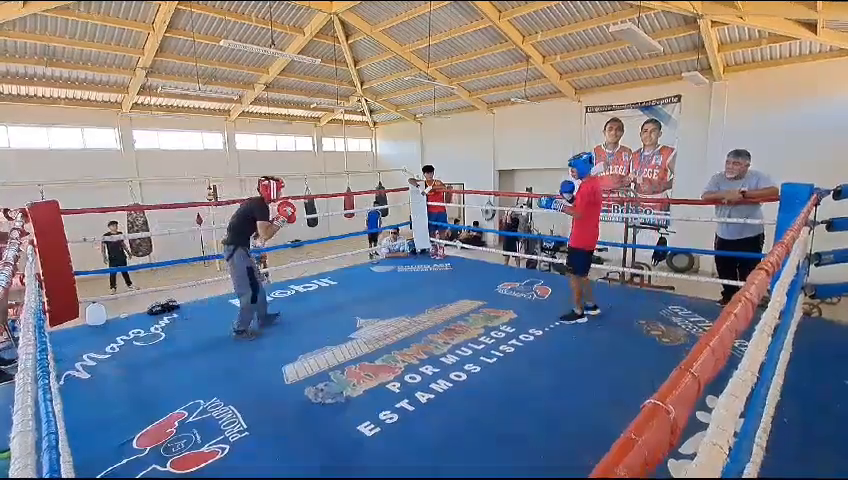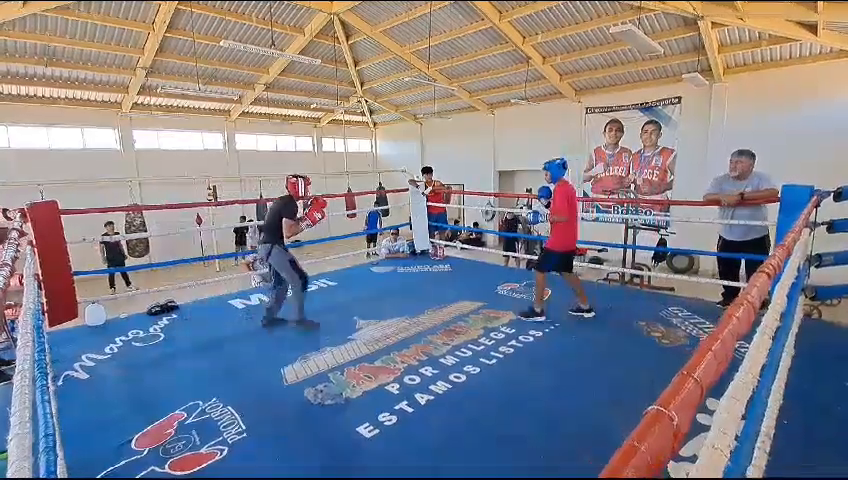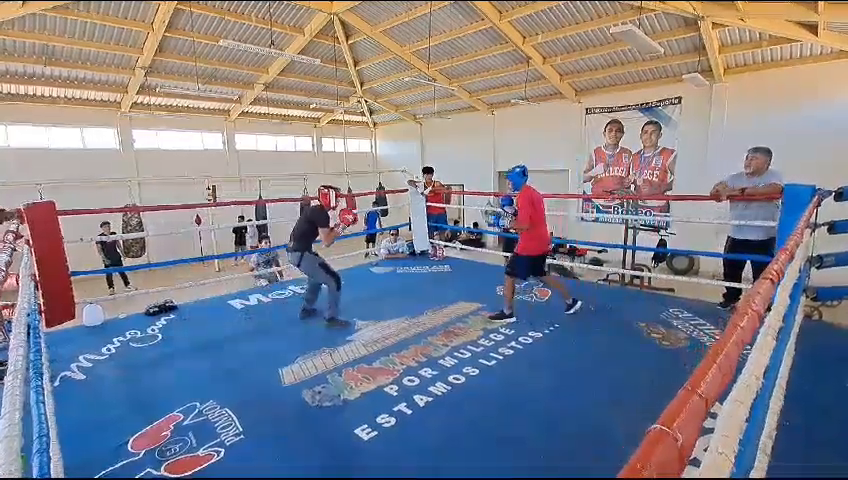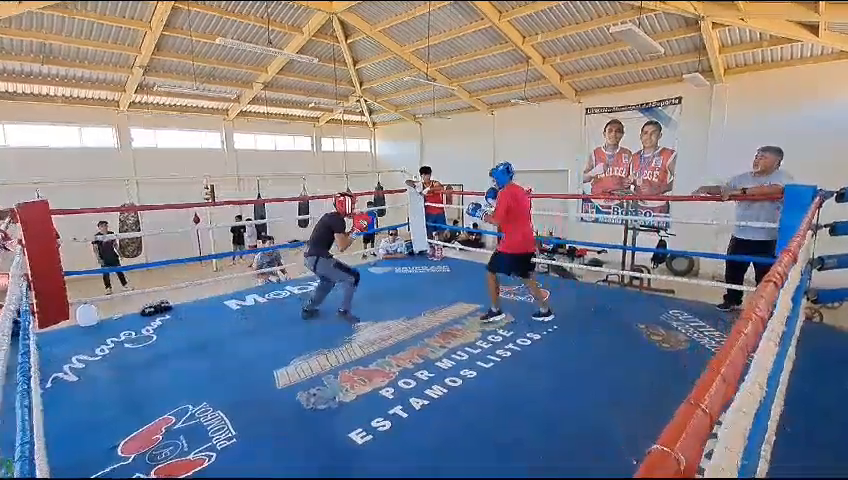
dt=0.3s
person 1, frame 1
left shoulder: (588, 186)
right shoulder: (592, 182)
left elbow: (577, 213)
left wrist: (559, 205)
right wrist: (570, 199)
left hip: (582, 238)
right hip: (585, 236)
left knee: (574, 274)
right knee: (580, 273)
left ankle: (578, 312)
right ankle: (591, 305)
person 1, frame 2
left shoulder: (560, 189)
right shoulder: (567, 187)
left elbow: (563, 216)
right wrist: (549, 205)
left hip: (558, 241)
right hip: (568, 240)
left knee: (539, 270)
right knee: (567, 273)
left ankle: (537, 310)
right ankle: (585, 306)
person 1, frame 3
left shoulder: (523, 196)
right shoulder: (533, 192)
left elbow: (524, 225)
left hip: (528, 245)
right hip: (541, 243)
left knee: (510, 276)
right knee: (542, 275)
left ankle: (507, 312)
right ankle: (570, 301)
person 1, frame 4
left shoulder: (504, 193)
right shoulder: (522, 191)
left elbow: (496, 221)
left wrist: (480, 213)
right wrist: (495, 203)
left hip: (512, 244)
right hip: (528, 243)
left knee: (491, 272)
right knee: (526, 278)
left ankle: (495, 310)
right ankle: (544, 310)
person 2, frame 1
left shoulder: (757, 177)
right shoulder: (718, 179)
left elbow: (773, 191)
right elbow: (705, 197)
left wrist: (743, 194)
right wrist: (725, 194)
left hip: (751, 236)
right hip: (724, 235)
left knee: (748, 272)
right knee: (725, 270)
right ankle: (729, 295)
person 2, frame 2
left shoulder: (760, 178)
right shoulder: (721, 181)
left elbow: (773, 193)
right elbow: (707, 198)
left wrist: (741, 196)
right wrist: (723, 197)
left hip: (756, 237)
right hip: (728, 237)
left knee: (756, 273)
right knee: (726, 270)
right ankle: (730, 296)
person 2, frame 3
left shoulder: (774, 176)
right shoulder: (735, 178)
left elbow: (775, 189)
right elbow: (714, 194)
left wrist: (741, 191)
right wrist: (719, 189)
left hip: (764, 237)
right hip: (736, 236)
left knee: (762, 275)
right knee: (730, 269)
right ankle: (731, 298)
person 2, frame 4
left shoulder: (782, 177)
right shoulder: (743, 178)
left elbow: (775, 189)
right elbow: (721, 189)
left wrist: (742, 191)
right wrist: (705, 189)
left hip: (767, 238)
right hip: (740, 236)
left knee: (765, 276)
right knee: (732, 269)
right ankle: (732, 299)
person 3, frame 1
left shoulder: (254, 202)
right shoulder: (261, 206)
left elbow: (261, 229)
right elbow: (265, 236)
left wrist: (277, 220)
right wrist: (281, 220)
left hip: (235, 247)
right hip: (236, 249)
left knee: (255, 284)
right knee: (250, 290)
left ankle: (263, 317)
right ankle: (240, 329)
person 3, frame 2
left shoulder: (283, 200)
right shoulder: (290, 204)
left elbow: (293, 224)
right elbow: (288, 232)
left wrist: (309, 213)
right wrist: (309, 222)
left hip: (267, 246)
right hip: (273, 247)
left knee: (280, 283)
right knee: (300, 280)
left ankle: (269, 317)
right ankle: (299, 318)
person 3, frame 3
left shoulder: (314, 210)
right shoulder: (321, 214)
left elbow: (325, 233)
right elbow: (327, 241)
left wrist: (340, 224)
right wrist: (342, 226)
left hip: (294, 251)
right hip: (302, 253)
left knee: (317, 278)
right knee: (333, 280)
left ankle: (306, 308)
right ankle: (331, 317)
person 3, frame 4
left shoulder: (331, 216)
right shoulder: (337, 220)
left elbow: (342, 239)
right elbow: (342, 246)
left wrist: (356, 227)
right wrist: (357, 230)
left hip: (312, 256)
right hip: (318, 258)
left knee: (329, 280)
right knee: (353, 276)
left ankle: (308, 309)
right ankle: (344, 310)
